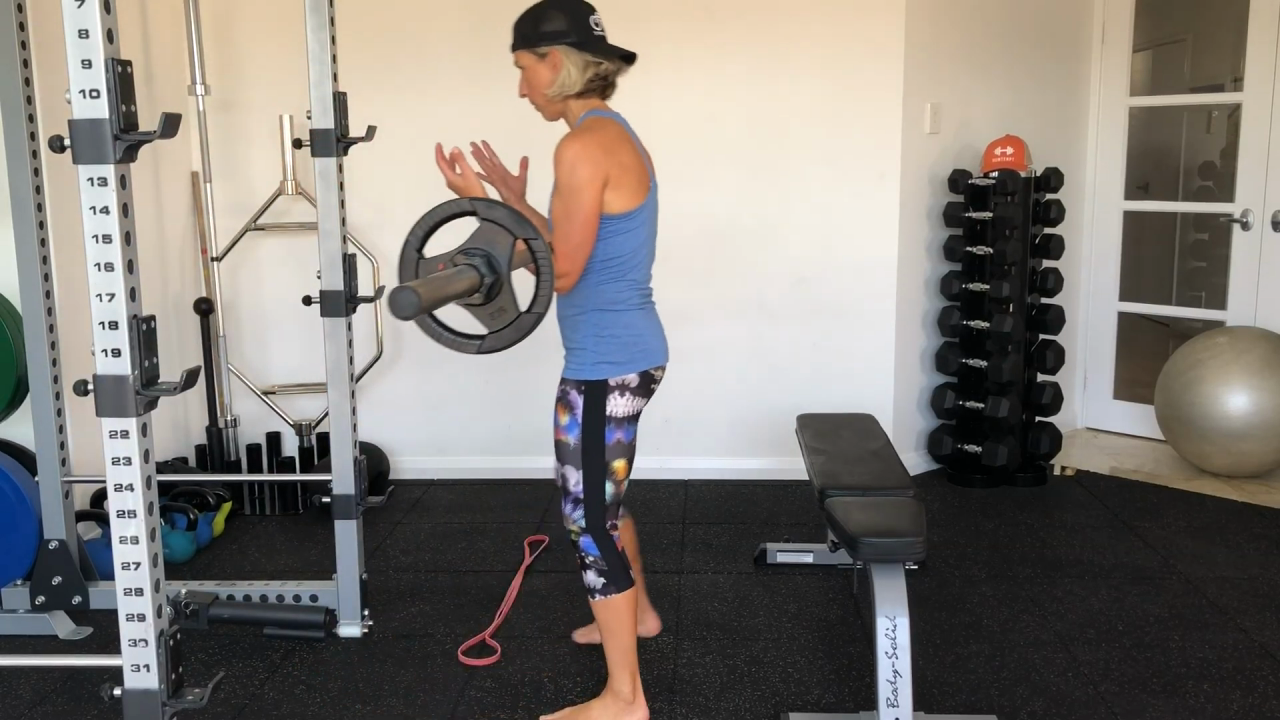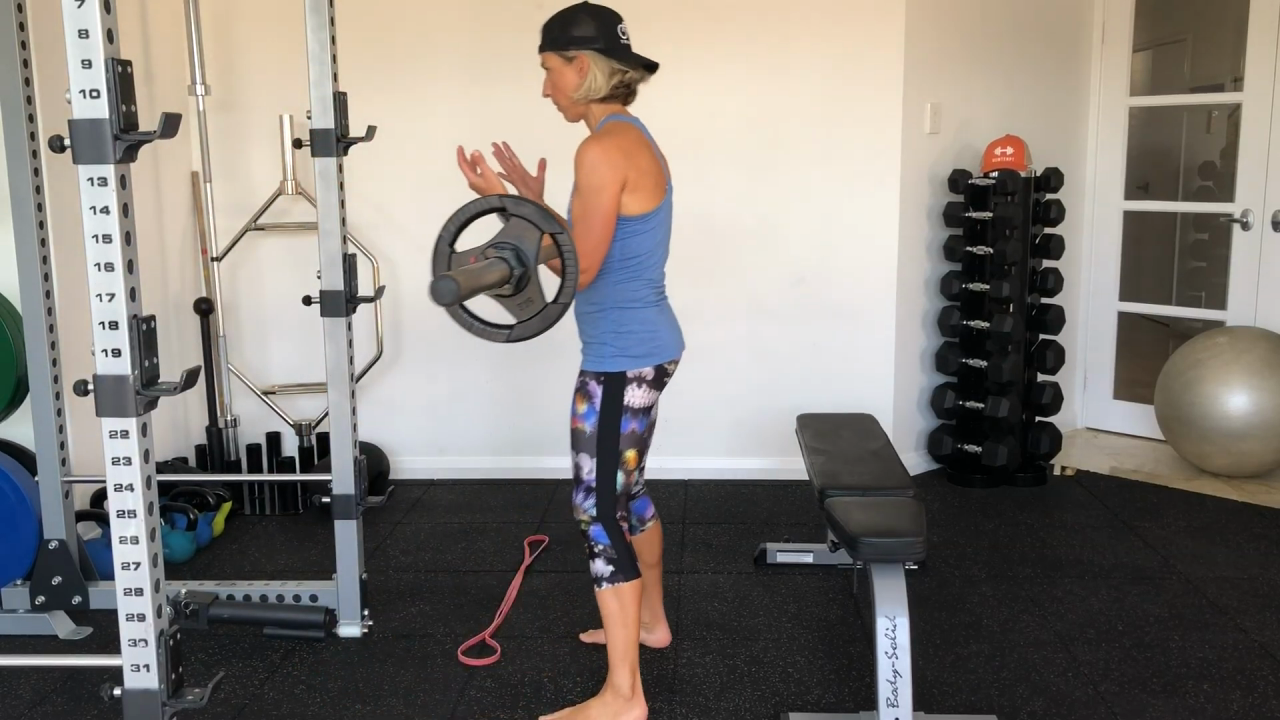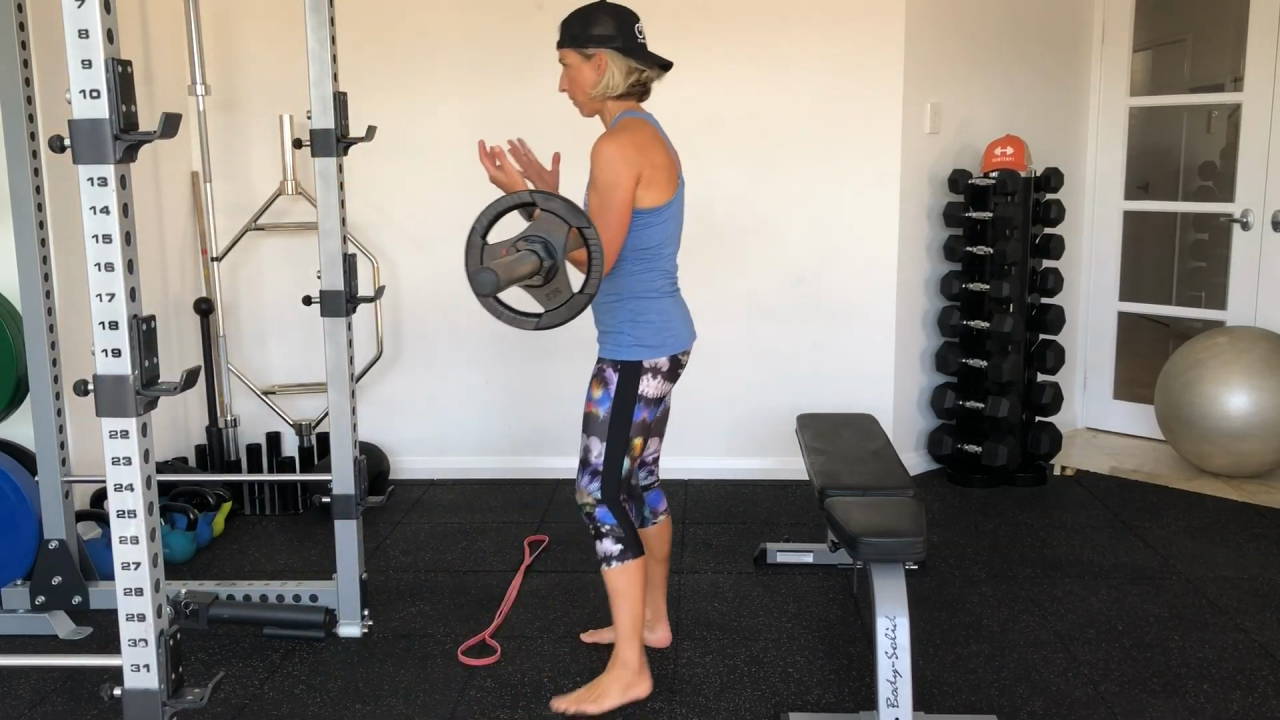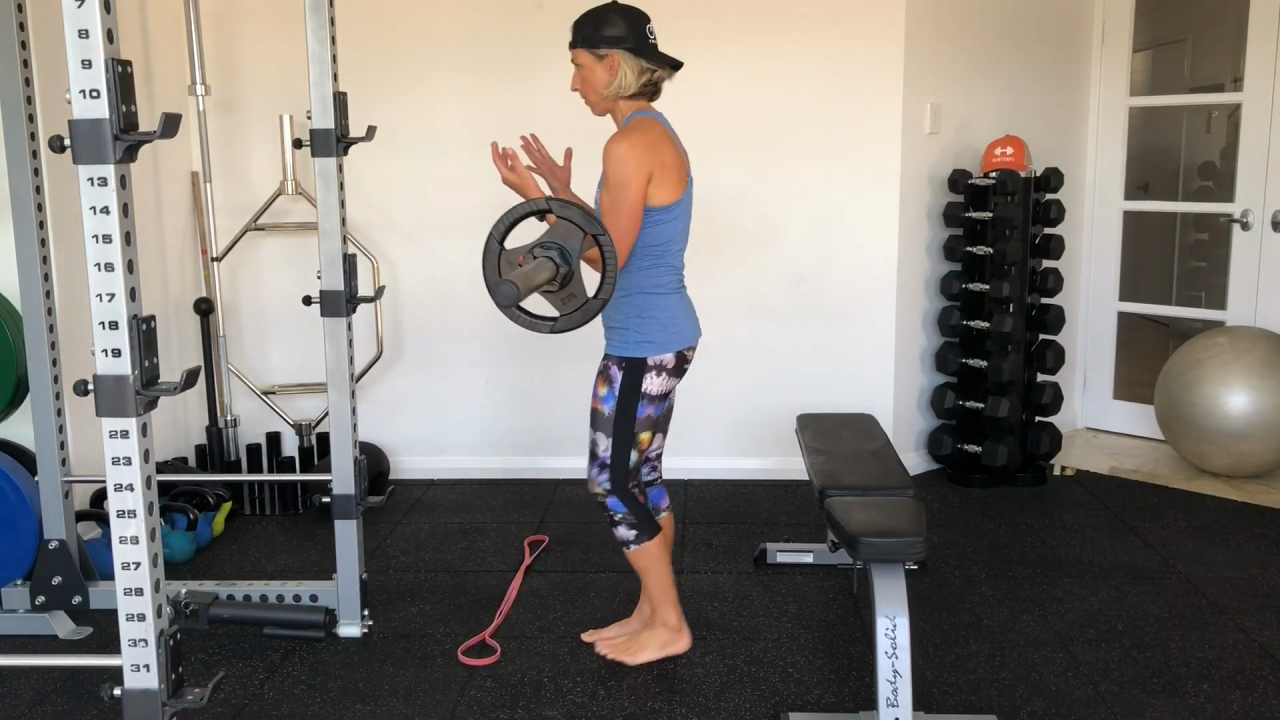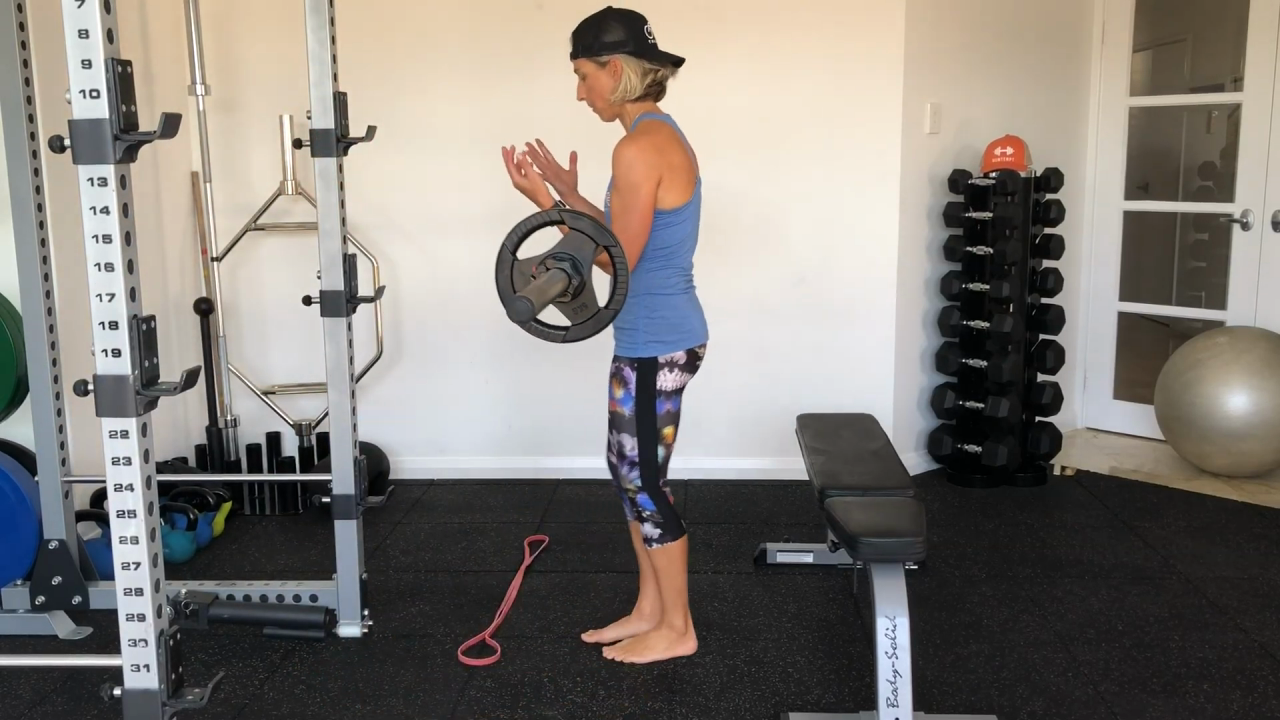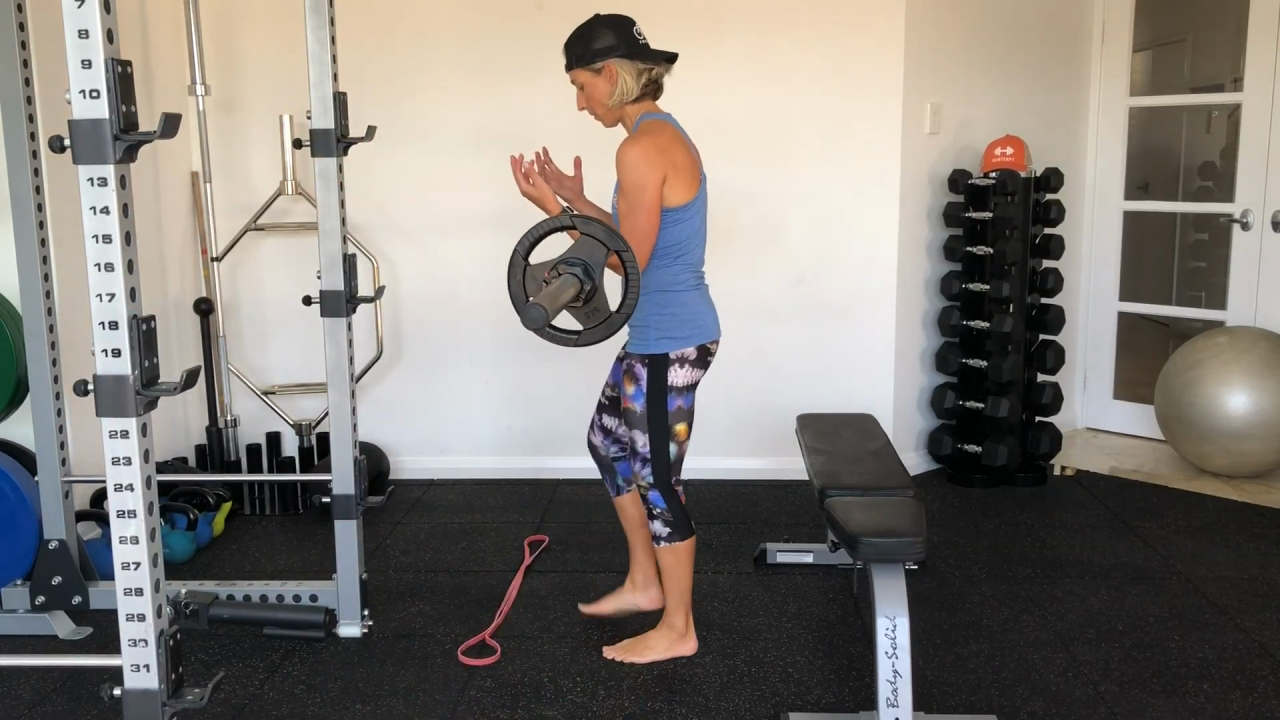
dt=0.2s
person 1, frame 1
left shoulder: (584, 145)
right shoulder: (612, 135)
left elbow: (563, 271)
left wrist: (481, 206)
right wrist: (514, 202)
left hip: (607, 362)
right hip: (618, 351)
left knee: (587, 521)
right knee: (597, 495)
right ankle: (638, 612)
person 1, frame 2
left shoulder: (603, 149)
right shoulder: (629, 139)
left elbow: (581, 269)
left wrist: (505, 205)
right wrist: (535, 202)
left hip: (621, 357)
right hip: (639, 347)
left knee: (597, 512)
right knee: (623, 490)
right ankle: (650, 619)
person 1, frame 3
left shoulder: (619, 144)
right shoulder: (640, 135)
left elbow: (596, 259)
left wrist: (522, 197)
right wrist: (549, 193)
left hip: (637, 346)
right hip: (651, 337)
left knee: (600, 495)
right knee: (637, 480)
right ankle: (651, 619)
person 1, frame 4
left shoulder: (630, 143)
right shoulder: (652, 134)
left elbow: (608, 256)
left wrist: (533, 196)
right wrist: (563, 191)
left hip: (643, 342)
right hip: (656, 333)
left knee: (614, 484)
right knee: (638, 477)
left ankle: (670, 625)
right ankle: (653, 612)
person 1, frame 5
left shoulder: (639, 147)
right shoulder: (660, 135)
left elbow: (620, 258)
left wrist: (543, 202)
right wrist: (569, 195)
left hip: (655, 342)
right hip: (658, 334)
left knee: (642, 482)
right knee: (631, 470)
left ankle: (676, 629)
right ankle: (652, 607)
person 1, frame 6
left shoulder: (642, 148)
right shoulder: (662, 134)
left elbow: (630, 258)
left wrist: (551, 209)
right wrist: (576, 200)
left hip: (668, 338)
right hip: (663, 331)
left knee: (656, 479)
right knee: (609, 443)
left ankle: (677, 630)
right ankle: (644, 584)
